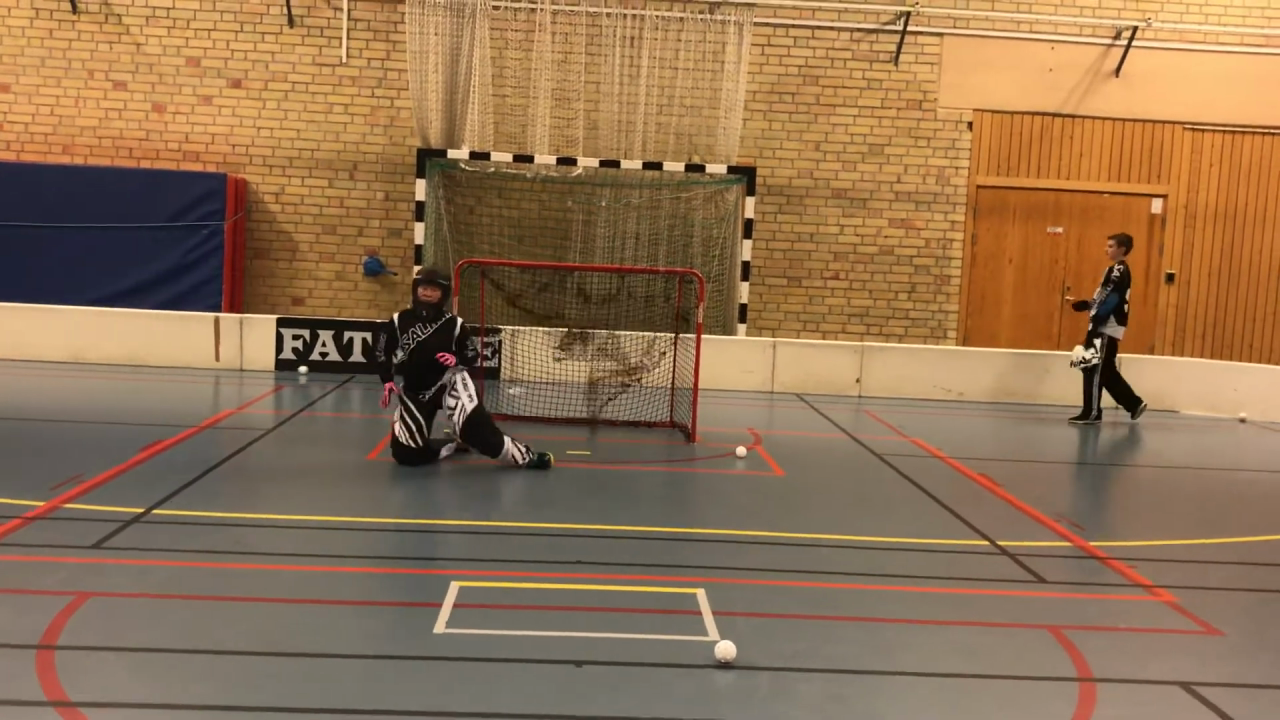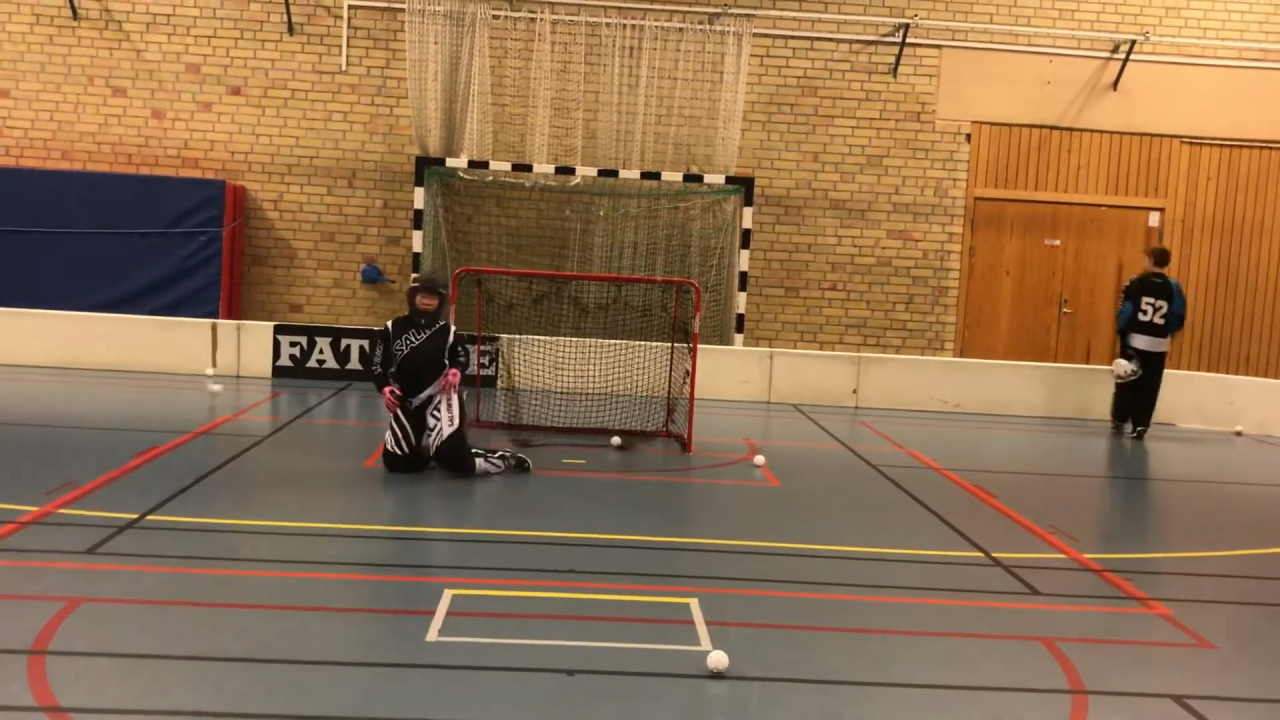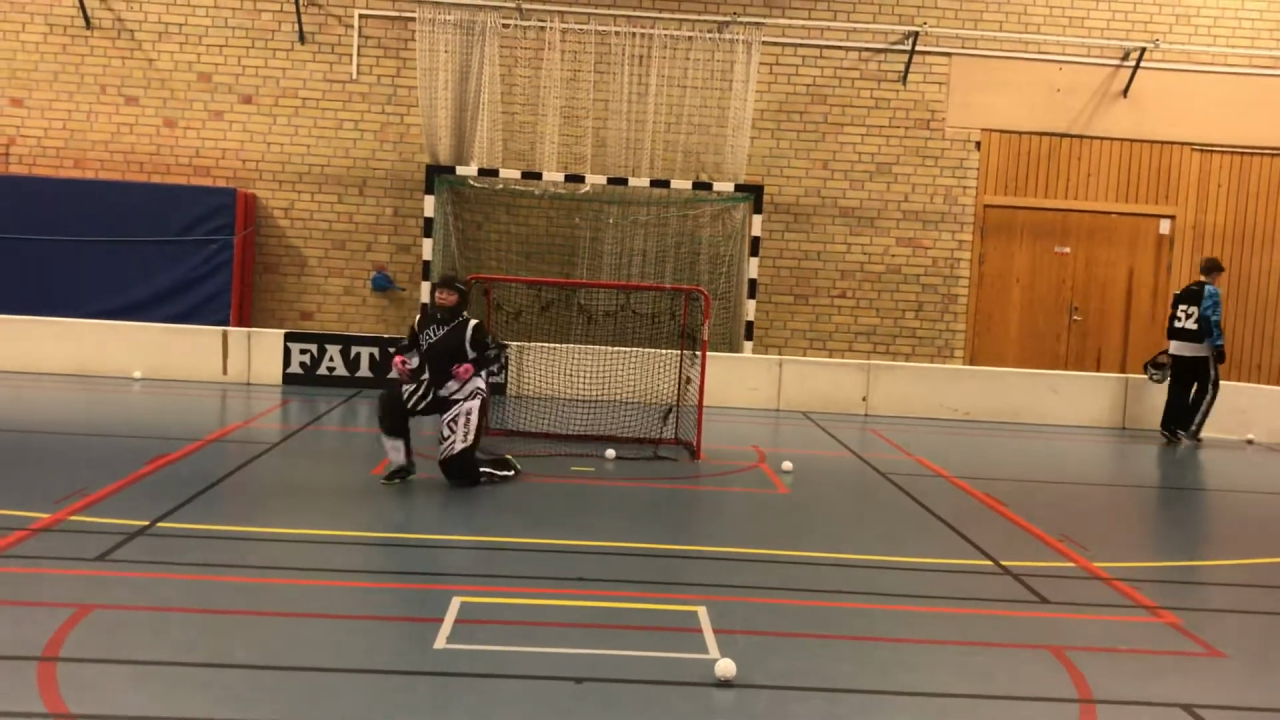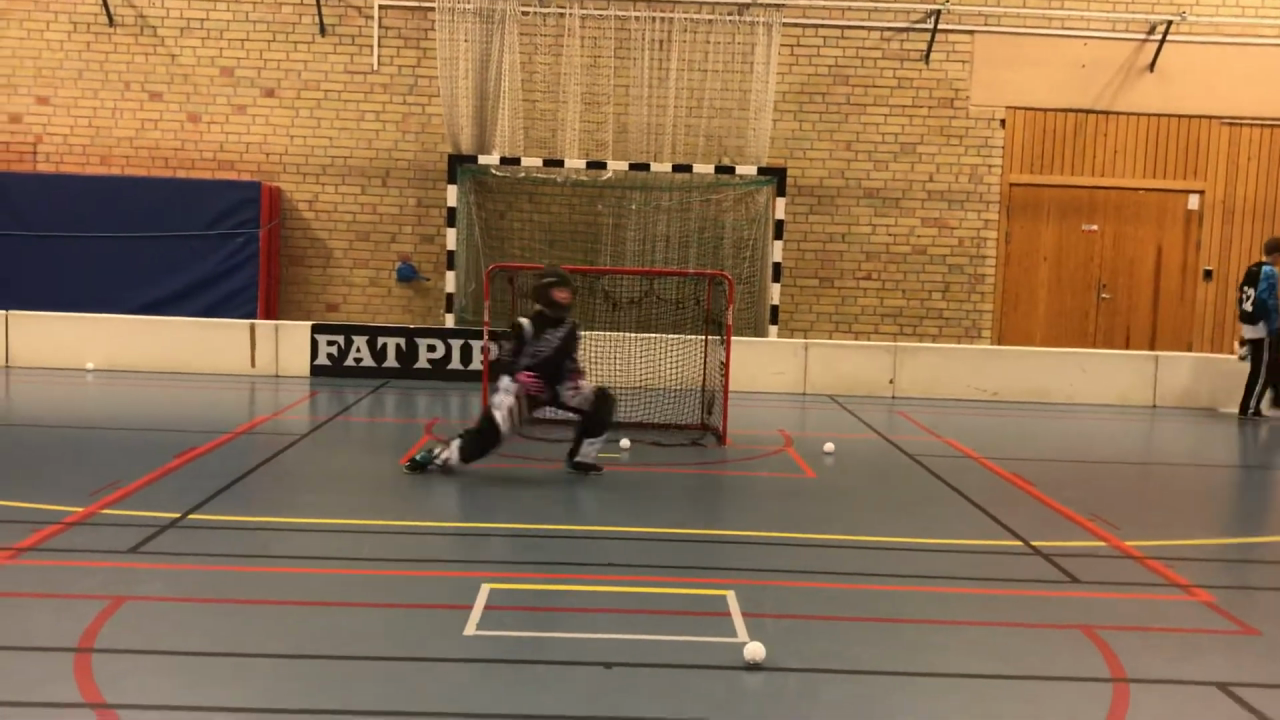
dt=0.5s
person 1, frame 1
left shoulder: (453, 323)
right shoulder: (399, 321)
left elbow: (471, 356)
right elbow: (383, 352)
left wrist: (456, 360)
right wrist: (387, 381)
left hip: (449, 384)
right hip: (412, 392)
left knee: (477, 426)
right knee: (406, 454)
left ankle: (526, 457)
right ankle: (452, 446)
person 1, frame 2
left shoulder: (446, 331)
right shoulder: (393, 328)
left elbow: (458, 358)
right elbow: (379, 364)
left wrist: (455, 371)
right wrist: (385, 387)
left hip: (439, 396)
right hip: (405, 400)
left knee: (454, 457)
right knee: (397, 462)
left ankle: (507, 460)
right ankle: (430, 452)
person 1, frame 3
left shoulder: (471, 326)
right shoulder: (422, 322)
left elbow: (495, 354)
right elbow: (409, 345)
left wrist: (473, 367)
right wrist: (399, 357)
left hip: (465, 394)
right hip: (433, 388)
left knee: (459, 472)
right knee: (391, 402)
left ankle: (506, 468)
right ankle: (401, 465)
person 1, frame 4
left shoulder: (570, 326)
right shoulder: (526, 325)
right elbow: (505, 360)
left wrist: (574, 370)
right wrist: (518, 376)
left hip: (557, 384)
right hip: (520, 386)
left knee: (601, 403)
right knee: (488, 432)
left ankle: (581, 459)
right ankle: (433, 457)
person 2, frame 1
left shoulder: (1118, 271)
right shoulder: (1118, 270)
left elbow: (1110, 300)
left wrist: (1095, 323)
right wrist: (1088, 304)
left hip: (1107, 328)
right hip: (1109, 327)
left knee: (1093, 370)
right knee: (1107, 371)
left ankle: (1092, 413)
right ankle: (1134, 404)
person 2, frame 2
left shoulder: (1136, 282)
right shoulder: (1173, 287)
left elbow: (1125, 310)
right elbow: (1180, 316)
left wrist: (1122, 336)
right wrist: (1168, 331)
left hip: (1134, 339)
right hip: (1158, 343)
left knee: (1127, 382)
right knee: (1149, 386)
left ankle: (1119, 419)
right ankle: (1140, 425)
person 2, frame 3
left shoulder: (1184, 291)
right shoulder: (1211, 292)
left elbow: (1172, 318)
right elbow: (1213, 320)
left wrist: (1172, 342)
right wrist: (1219, 346)
left hip: (1177, 347)
right hip: (1200, 349)
left knee: (1177, 389)
right knee: (1208, 388)
left ankle: (1169, 427)
right ankle: (1190, 427)
person 2, frame 4
left shoulder: (1251, 270)
left elbow: (1241, 299)
left wrist: (1244, 323)
left hip: (1248, 326)
right hip: (1261, 329)
right knee: (1262, 369)
right ankle: (1249, 408)
